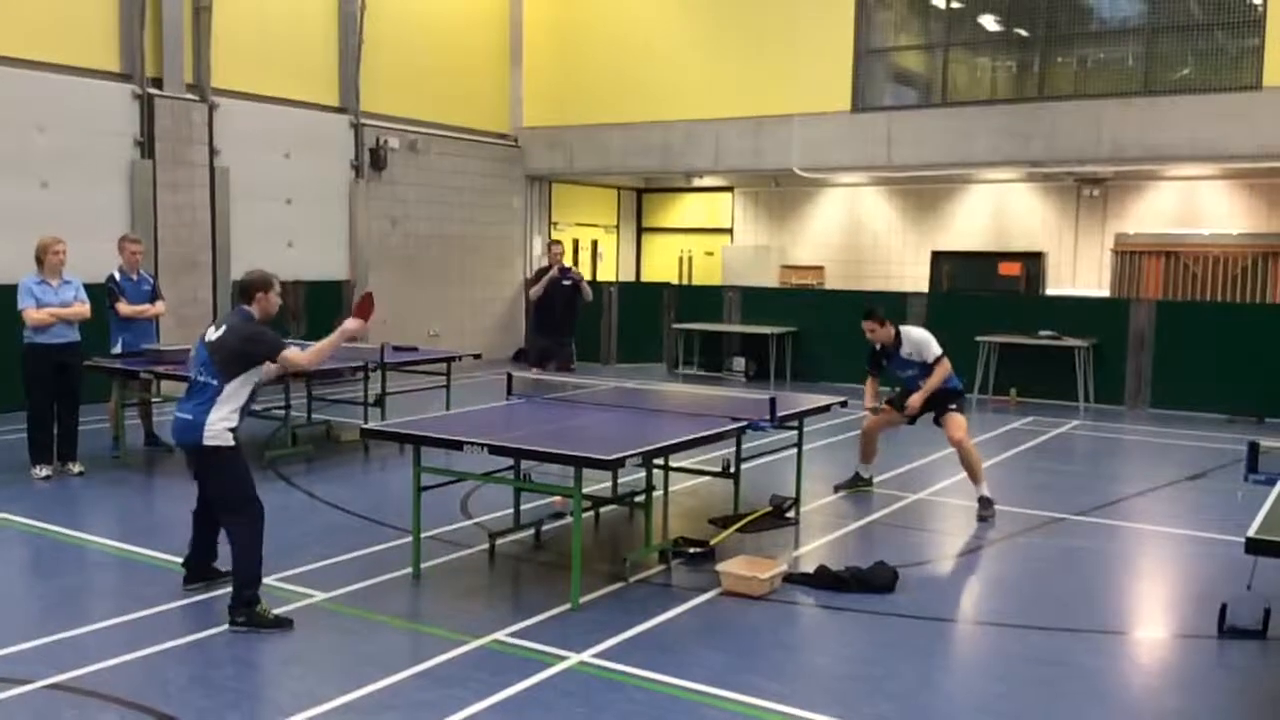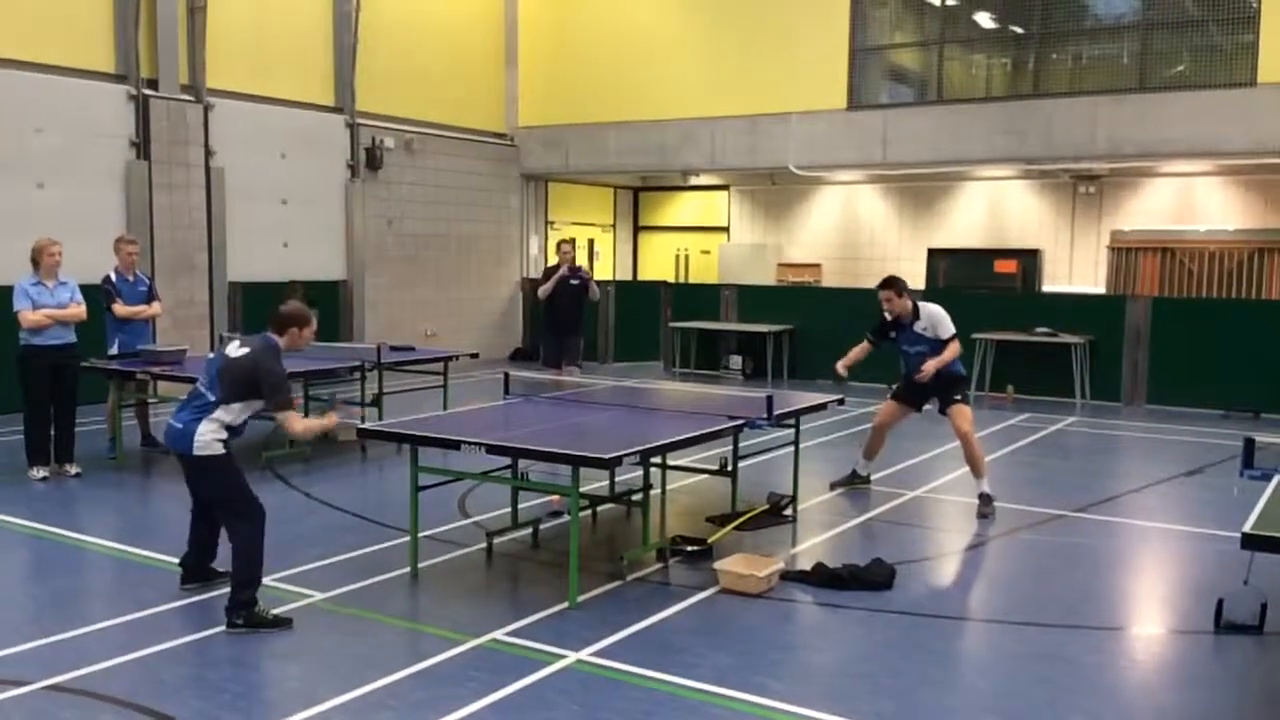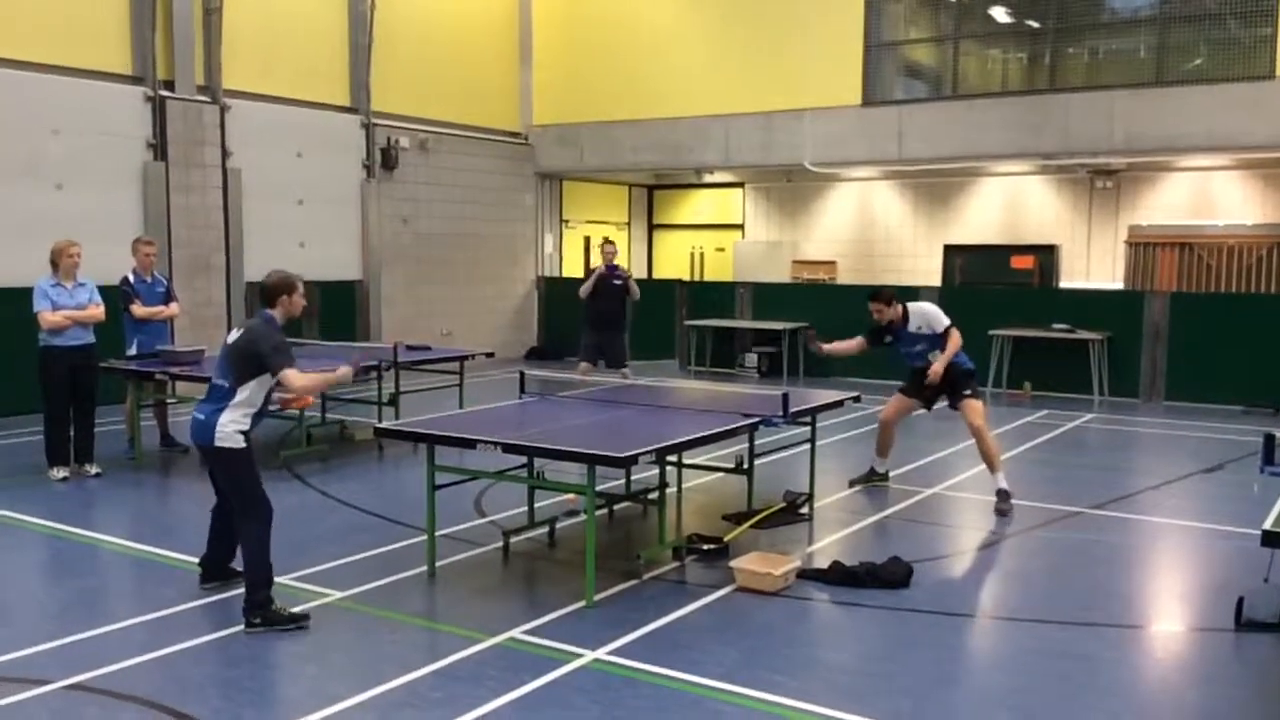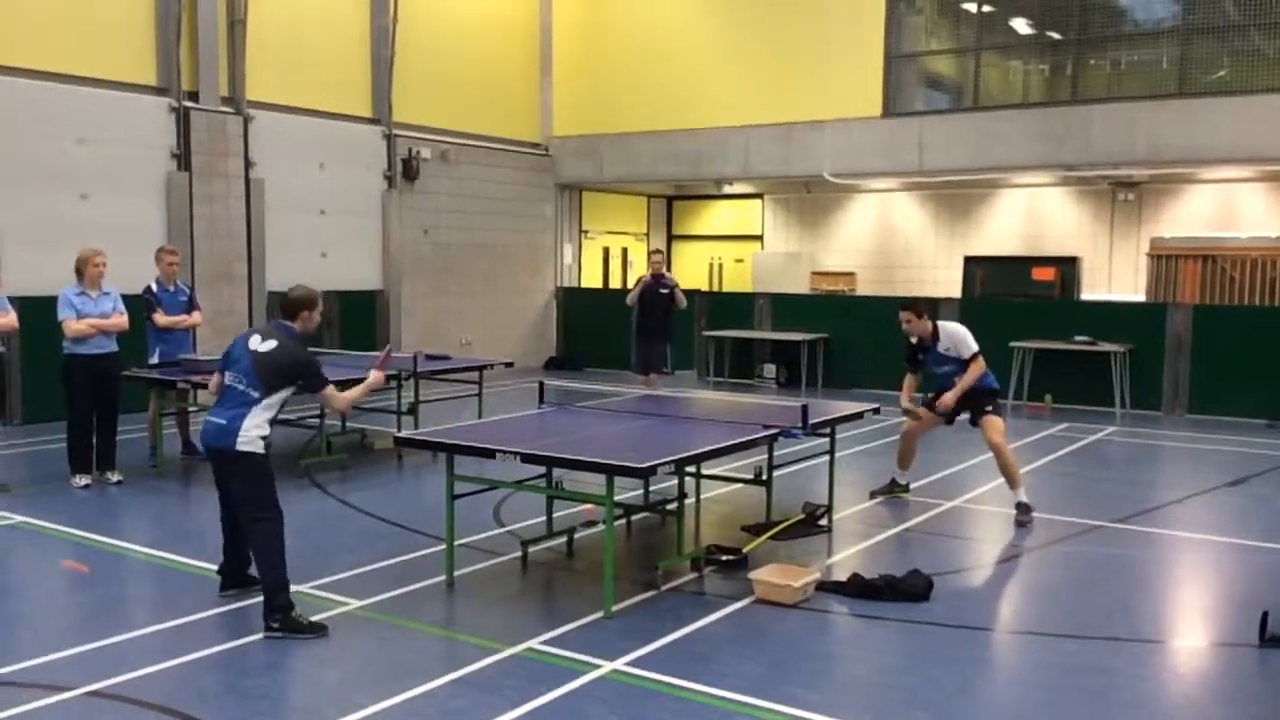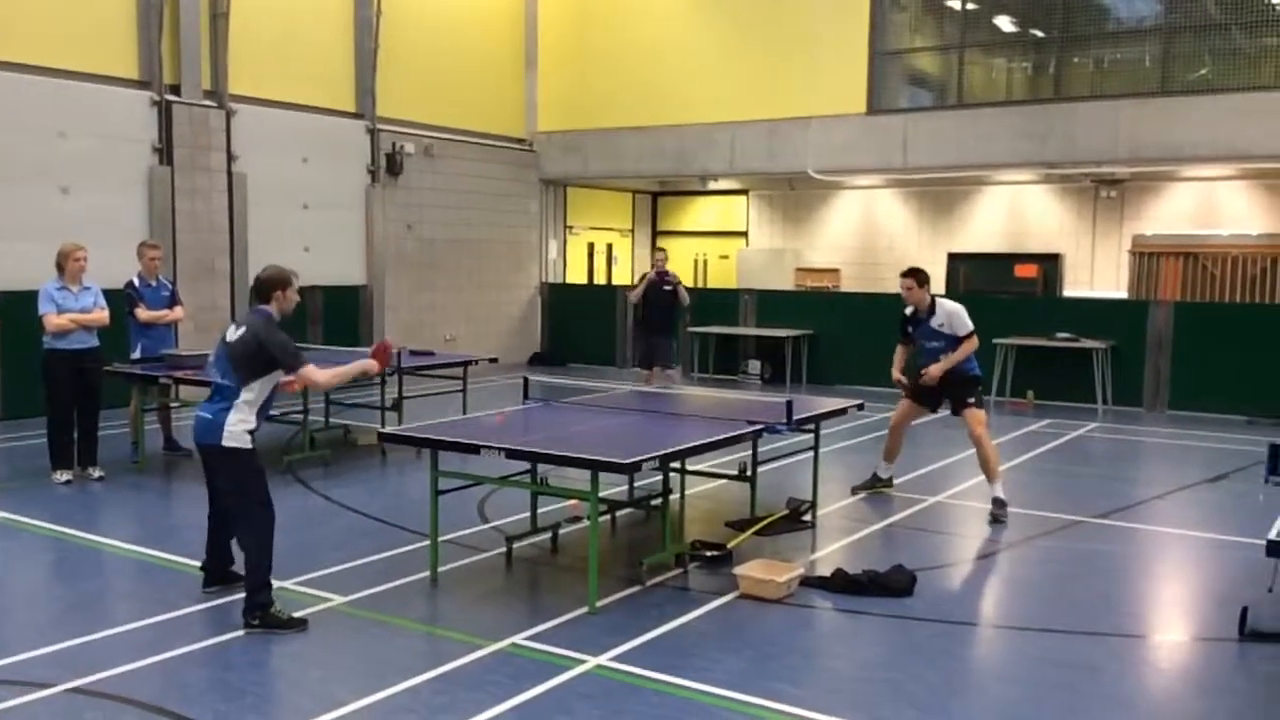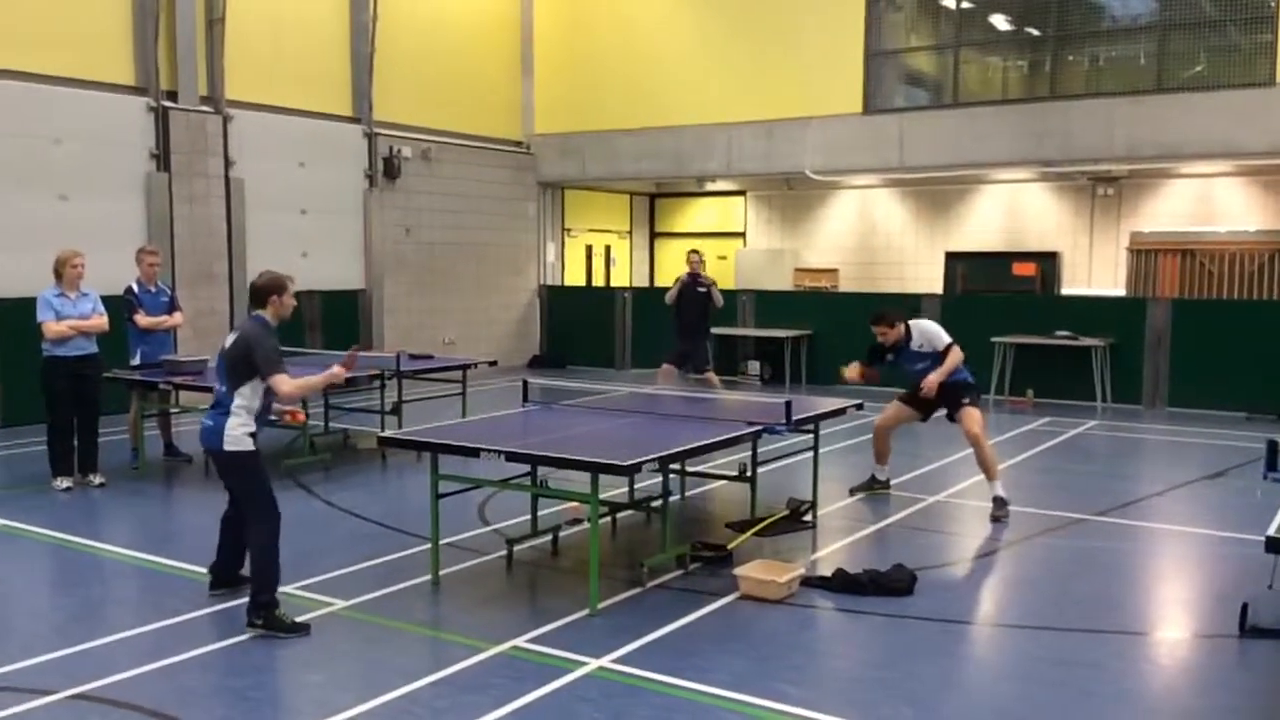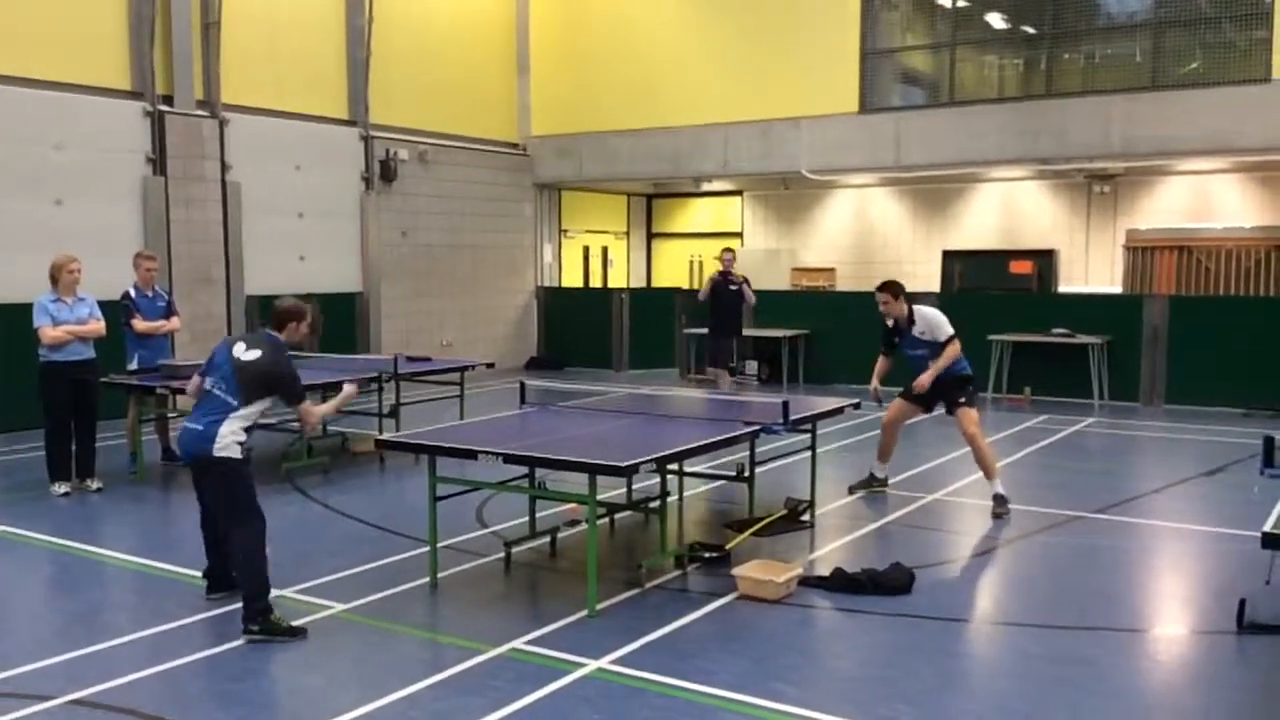
dt=0.5s
person 1, frame 1
left shoulder: (223, 326)
right shoulder: (250, 332)
right elbow: (304, 360)
left wrist: (271, 369)
right wrist: (343, 332)
left hip: (187, 425)
right hip: (212, 433)
left knee: (212, 500)
right knee: (246, 513)
left ankle: (198, 569)
right ankle: (245, 608)
person 1, frame 2
left shoulder: (245, 344)
right shoulder: (268, 364)
right elbow: (296, 429)
left wrist: (272, 404)
right wrist: (326, 424)
left hip: (181, 431)
right hip: (202, 441)
left knee: (208, 503)
right knee: (247, 516)
left ankle: (195, 570)
right ankle: (242, 610)
person 1, frame 3
left shoulder: (251, 328)
right shoulder: (268, 337)
right elbow: (296, 384)
left wrist: (287, 390)
right wrist: (337, 376)
left hip: (207, 426)
right hip: (225, 433)
left knee: (231, 502)
right knee: (256, 513)
left ankle: (215, 569)
right ankle: (259, 609)
person 1, frame 4
left shoulder: (248, 337)
right shoulder: (297, 354)
left elbow: (215, 386)
right elbow: (338, 403)
right wrist: (370, 383)
left hip: (213, 432)
right hip: (243, 441)
left knee: (235, 509)
right knee: (266, 520)
left ankle: (233, 576)
right ankle: (279, 614)
person 1, frame 5
left shoulder: (240, 327)
right shoulder: (268, 335)
right elbow: (320, 379)
left wrist: (276, 381)
right wrist: (362, 366)
left hip: (207, 426)
right hip: (230, 436)
left knee: (223, 506)
right knee: (256, 517)
left ankle: (217, 573)
right ankle: (258, 610)
person 1, frame 6
left shoulder: (245, 331)
right shoulder: (259, 338)
right elbow: (286, 389)
left wrist: (272, 407)
right wrist: (328, 376)
left hip: (219, 432)
right hip: (233, 438)
left knee: (240, 507)
right knee: (264, 517)
left ankle: (224, 575)
right ankle: (263, 611)
person 1, frame 7
left shoulder: (232, 343)
right shoulder: (279, 365)
left elbow: (194, 388)
right elbow: (312, 419)
right wrist: (344, 396)
left hip: (191, 437)
right hip: (220, 446)
left knee: (215, 514)
right knee: (248, 526)
left ankle: (220, 579)
right ankle: (258, 617)
person 2, frame 1
left shoulder: (74, 283)
right shoulder: (28, 285)
left elbow: (85, 313)
right elbow: (31, 319)
left wrist: (52, 312)
right wrist: (69, 314)
left hip: (70, 350)
right hip: (39, 352)
left knee: (70, 406)
right knee: (40, 408)
left ankle: (68, 459)
right ankle: (41, 462)
person 2, frame 2
left shoulder: (70, 285)
right shoulder: (23, 287)
left elbow: (81, 314)
right elbow: (27, 321)
left wrist: (48, 312)
right wrist: (65, 315)
left hip: (67, 351)
right hip: (35, 353)
left knee: (67, 407)
right knee: (37, 409)
left ankle: (66, 460)
right ankle: (38, 463)
person 2, frame 3
left shoulder: (89, 286)
right shoulder: (43, 287)
left elbow: (100, 315)
right elbow: (47, 322)
left wrist: (67, 313)
right wrist: (84, 316)
left hip: (85, 352)
right hip: (55, 354)
left knee: (86, 407)
right knee: (57, 410)
left ankle: (85, 460)
right ankle: (58, 464)
person 2, frame 4
left shoulder: (112, 294)
right shoulder: (67, 296)
left elbow: (124, 324)
right elbow: (71, 330)
left wrist: (91, 322)
right wrist: (107, 325)
left hip: (109, 360)
right hip: (78, 362)
left knee: (108, 415)
right knee: (80, 417)
left ankle: (107, 467)
right ankle: (80, 471)
person 2, frame 5
left shoulder: (94, 289)
right shoulder: (48, 290)
left elbow: (104, 319)
right elbow: (52, 324)
left wrist: (72, 316)
right wrist: (88, 320)
left hip: (90, 355)
right hip: (59, 357)
left knee: (90, 411)
right knee: (60, 413)
left ankle: (89, 463)
right ankle: (61, 467)
person 2, frame 6
left shoulder: (92, 296)
right shoulder: (46, 298)
left elbow: (104, 325)
right elbow: (51, 332)
left wrist: (71, 323)
right wrist: (87, 327)
left hip: (89, 362)
right hip: (58, 364)
left knee: (89, 418)
right knee: (60, 420)
left ankle: (89, 470)
right ankle: (62, 473)
person 2, frame 7
left shoulder: (89, 301)
right shoulder: (43, 303)
left elbow: (100, 330)
right elbow: (47, 337)
left wrist: (68, 328)
right wrist: (84, 332)
left hip: (86, 367)
right hip: (55, 370)
left knee: (87, 423)
right knee: (58, 425)
left ankle: (87, 475)
right ankle: (60, 479)
person 3, frame 1
left shoulder: (917, 337)
right shoulder: (878, 350)
left elbow: (944, 368)
right elbow: (873, 378)
left wrist: (921, 396)
right wrist: (870, 402)
left hip: (945, 390)
right hip: (913, 393)
left knee: (958, 438)
right knee: (869, 427)
left ankle: (984, 498)
right ankle: (863, 477)
person 3, frame 2
left shoulder: (933, 313)
right shoulder: (888, 322)
left elbow: (955, 346)
right elbow: (865, 346)
left wrist: (935, 364)
right wrist: (844, 362)
left hip: (949, 376)
right hip: (915, 378)
left knee: (964, 431)
right knee: (879, 423)
left ankle: (985, 493)
right ankle: (861, 473)
person 3, frame 3
left shoulder: (925, 311)
right shoulder: (884, 328)
left elbow: (955, 336)
right elbow: (855, 345)
left wrist: (941, 363)
right wrist: (826, 348)
left hip: (957, 372)
right hip: (924, 376)
left knee: (977, 425)
right knee: (886, 419)
left ankle: (1002, 490)
right ankle: (879, 471)
person 3, frame 4
left shoulder: (955, 332)
right shoulder: (915, 344)
left elbow: (979, 365)
right elbow: (913, 374)
left wrist: (954, 394)
right wrist: (905, 399)
left hip: (980, 390)
right hip: (946, 394)
left knee: (997, 442)
right knee: (908, 430)
left ankle: (1022, 502)
right ankle: (900, 482)
person 3, frame 5
left shoulder: (951, 310)
right shoulder: (908, 316)
left elbow: (972, 343)
right elbow: (904, 344)
left wrist: (942, 366)
right wrist: (897, 370)
left hip: (962, 376)
right hip: (929, 375)
left knee: (978, 433)
right knee: (896, 423)
left ankle: (998, 497)
right ankle: (883, 476)
person 3, frame 6
left shoulder: (926, 329)
right shoulder: (883, 346)
left elbow: (957, 354)
right elbow: (861, 367)
left wrist: (937, 376)
right wrist: (850, 373)
left hip: (956, 384)
right hip: (924, 389)
left knee: (974, 433)
right knee: (881, 425)
left ankle: (999, 497)
right ankle: (880, 478)
person 3, frame 7
left shoulder: (930, 316)
right shoulder: (890, 327)
left elbow: (955, 347)
right elbow: (886, 355)
left wrist: (930, 375)
right wrist: (875, 379)
left hip: (955, 377)
right hip: (923, 380)
left knee: (971, 431)
right knee: (889, 421)
left ankle: (999, 494)
right ankle: (878, 476)
person 4, frame 1
left shoulder: (149, 280)
right shoulder: (113, 280)
left elbow: (160, 309)
right elbow: (122, 310)
left wrist: (133, 310)
right wrist: (147, 307)
left hip: (148, 346)
right hip: (124, 347)
left knee: (145, 393)
right knee: (119, 395)
left ankle: (150, 436)
right ankle: (116, 440)
person 4, frame 2
left shoulder: (146, 281)
right shoulder: (109, 282)
left elbow: (156, 310)
right elbow: (119, 311)
left wrist: (130, 312)
right wrist: (143, 308)
left hip: (144, 347)
right hip: (120, 348)
left knee: (142, 393)
right knee: (116, 395)
left ankle: (146, 437)
right ankle: (113, 441)
person 4, frame 3
left shoulder: (163, 282)
right shoulder: (127, 283)
left elbow: (175, 310)
right elbow: (137, 312)
left wrist: (148, 313)
right wrist: (161, 308)
left hip: (162, 347)
right hip: (139, 349)
left knee: (161, 394)
right knee: (135, 395)
left ankle: (165, 437)
right ankle: (132, 441)
person 4, frame 4
left shoulder: (186, 291)
right shoulder: (150, 292)
left elbow: (197, 319)
right elbow: (159, 321)
left wrist: (171, 321)
right wrist: (183, 318)
left hip: (184, 356)
right hip: (161, 357)
left knee: (183, 402)
right knee: (157, 403)
left ankle: (187, 445)
right ankle: (154, 449)
person 4, frame 5
left shoulder: (168, 285)
right shoulder: (132, 286)
left elbow: (179, 314)
right elbow: (142, 316)
left wrist: (153, 316)
right wrist: (165, 312)
left hip: (167, 351)
right hip: (143, 352)
left knee: (165, 398)
right knee: (139, 399)
left ankle: (169, 441)
right ankle: (136, 445)
person 4, frame 6
left shoulder: (167, 291)
right shoulder: (132, 292)
left elbow: (178, 320)
right elbow: (141, 322)
left wrist: (152, 322)
right wrist: (164, 318)
left hip: (166, 357)
right hip: (142, 359)
left knee: (164, 403)
right knee: (138, 405)
left ankle: (169, 447)
right ankle: (136, 452)
person 4, frame 7
left shoulder: (164, 296)
right shoulder: (129, 297)
left elbow: (176, 325)
right elbow: (138, 327)
left wrist: (149, 327)
right wrist: (162, 323)
left hip: (163, 362)
right hip: (140, 363)
left knee: (162, 408)
right knee: (136, 409)
left ankle: (167, 451)
right ankle: (134, 456)
